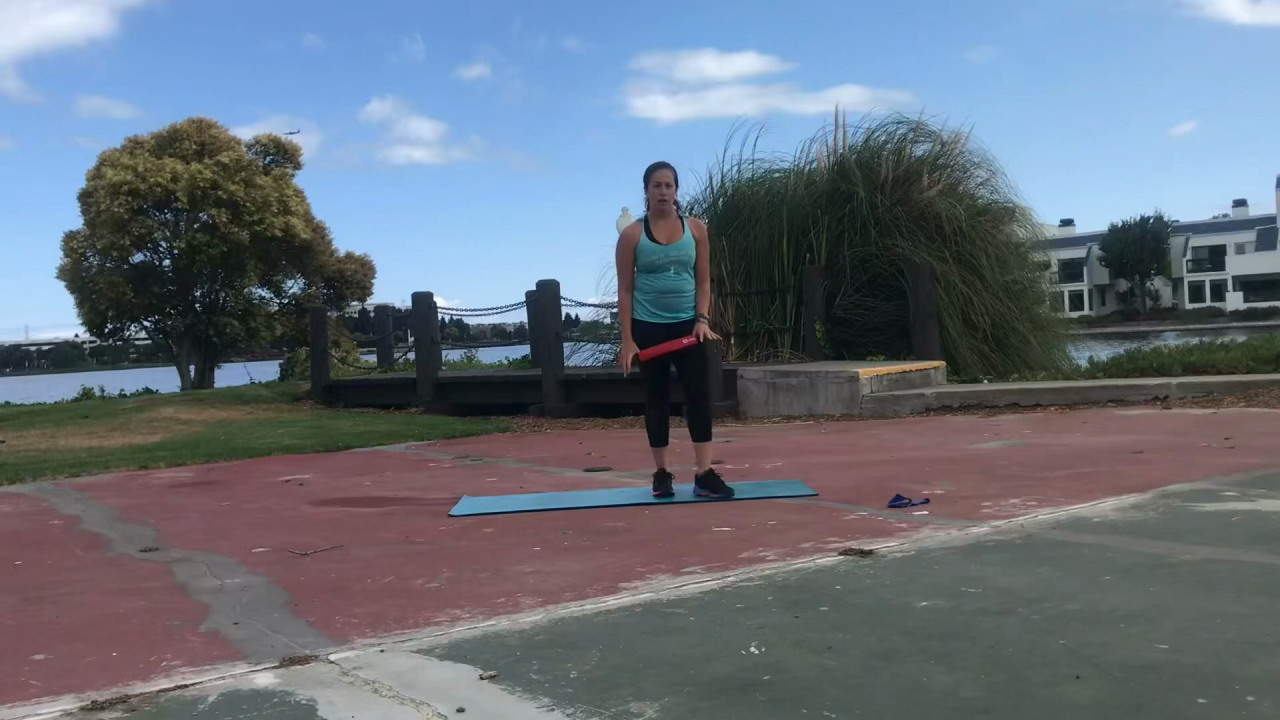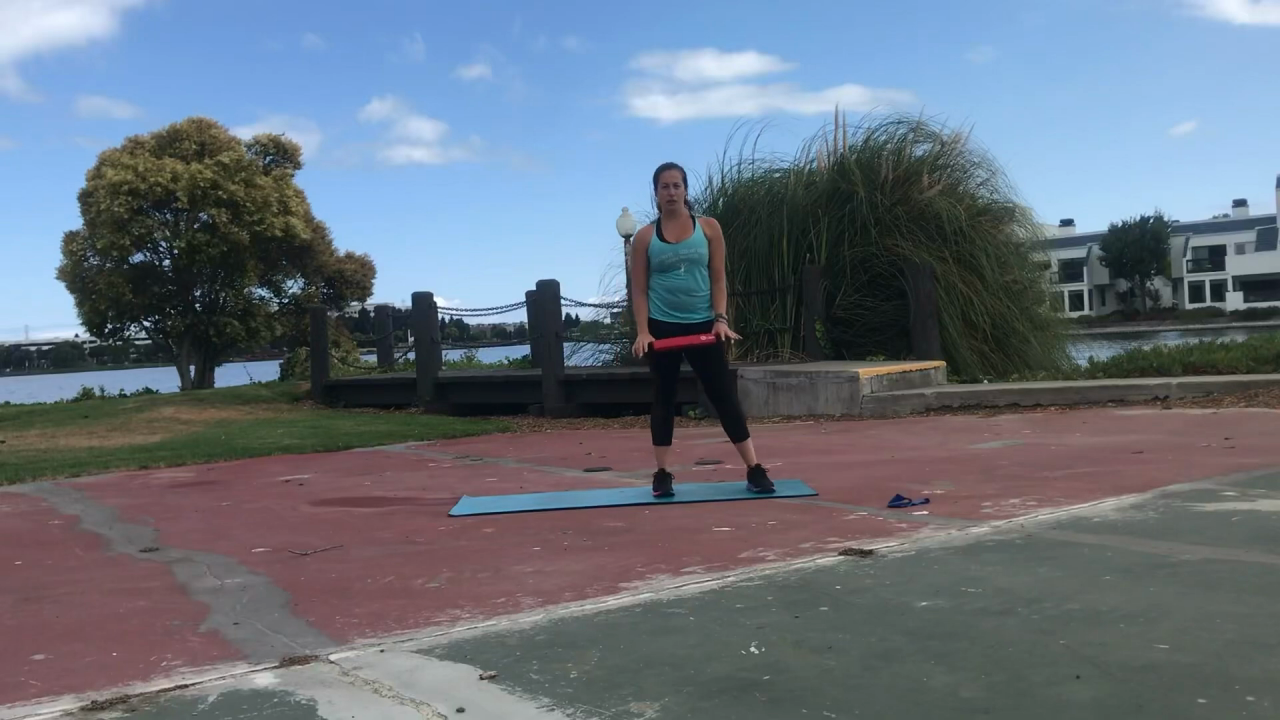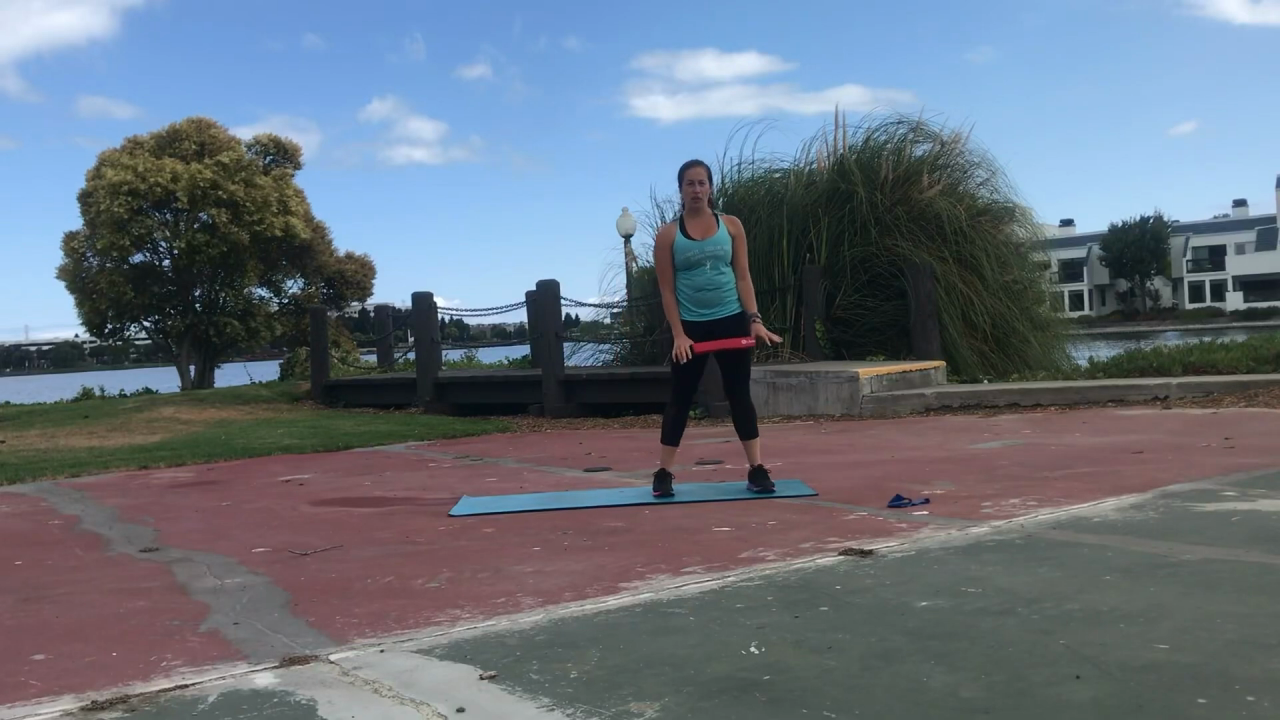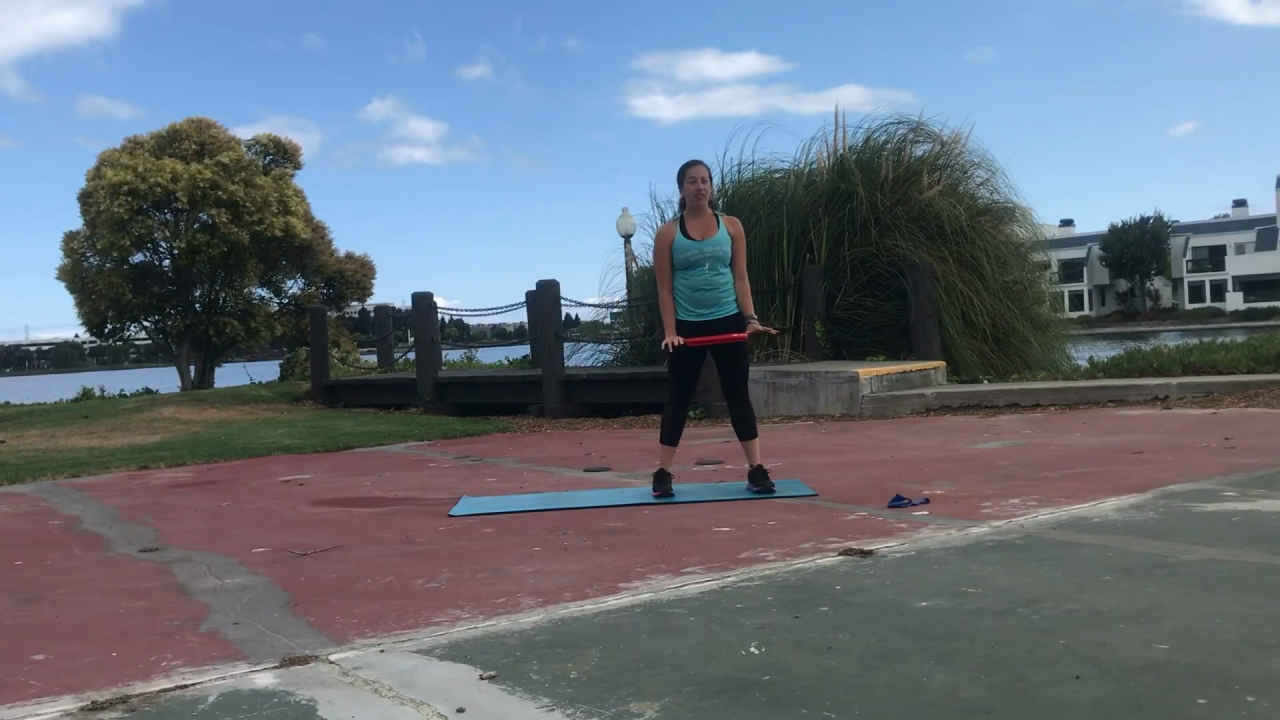
dt=0.4s
person 1, frame 1
left shoulder: (696, 229)
right shoulder: (632, 234)
left elbow: (703, 281)
right elbow: (625, 289)
left wrist: (702, 319)
right wrist: (627, 338)
left hip: (687, 324)
right hip: (649, 328)
left knee: (699, 395)
right knee: (657, 399)
left ankle: (704, 474)
right ankle: (661, 473)
person 1, frame 2
left shoulder: (709, 227)
right shoulder: (645, 237)
left elbow: (718, 279)
right elbow: (639, 289)
left wrist: (720, 318)
right wrist: (642, 331)
left hip: (702, 326)
right hip: (663, 327)
left knee: (724, 395)
right knee: (664, 399)
left ankle: (754, 469)
right ankle: (662, 473)
person 1, frame 3
left shoulder: (731, 225)
right shoulder: (668, 234)
left elbow: (743, 277)
right elbow: (667, 290)
left wrist: (754, 319)
right wrist: (679, 334)
left hip: (731, 321)
right hip: (691, 326)
left knee: (739, 394)
right knee: (680, 398)
left ankle: (757, 469)
right ankle: (664, 473)
person 1, frame 4
left shoulder: (731, 226)
right shoulder: (668, 233)
left elbow: (740, 278)
right elbow: (665, 289)
left wrist: (751, 318)
right wrist: (670, 330)
left hip: (728, 321)
right hip: (687, 326)
left knee: (737, 395)
right knee: (679, 398)
left ankle: (756, 469)
right ankle: (663, 473)
